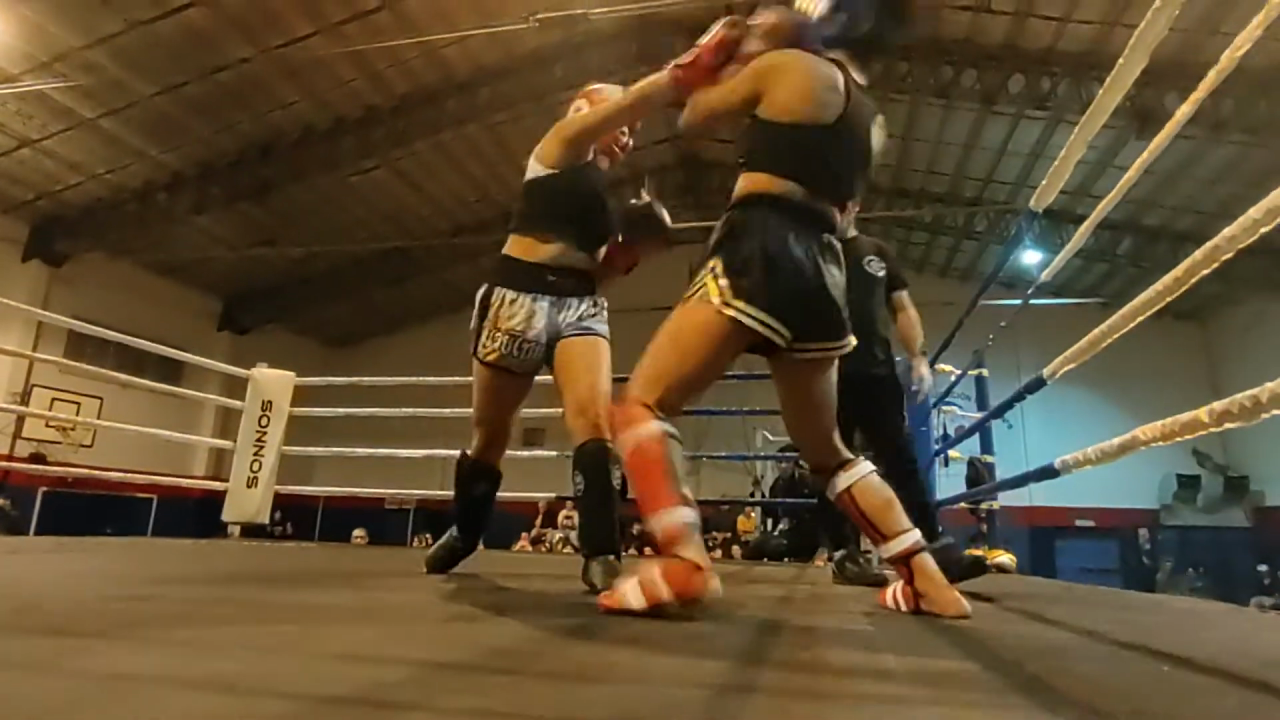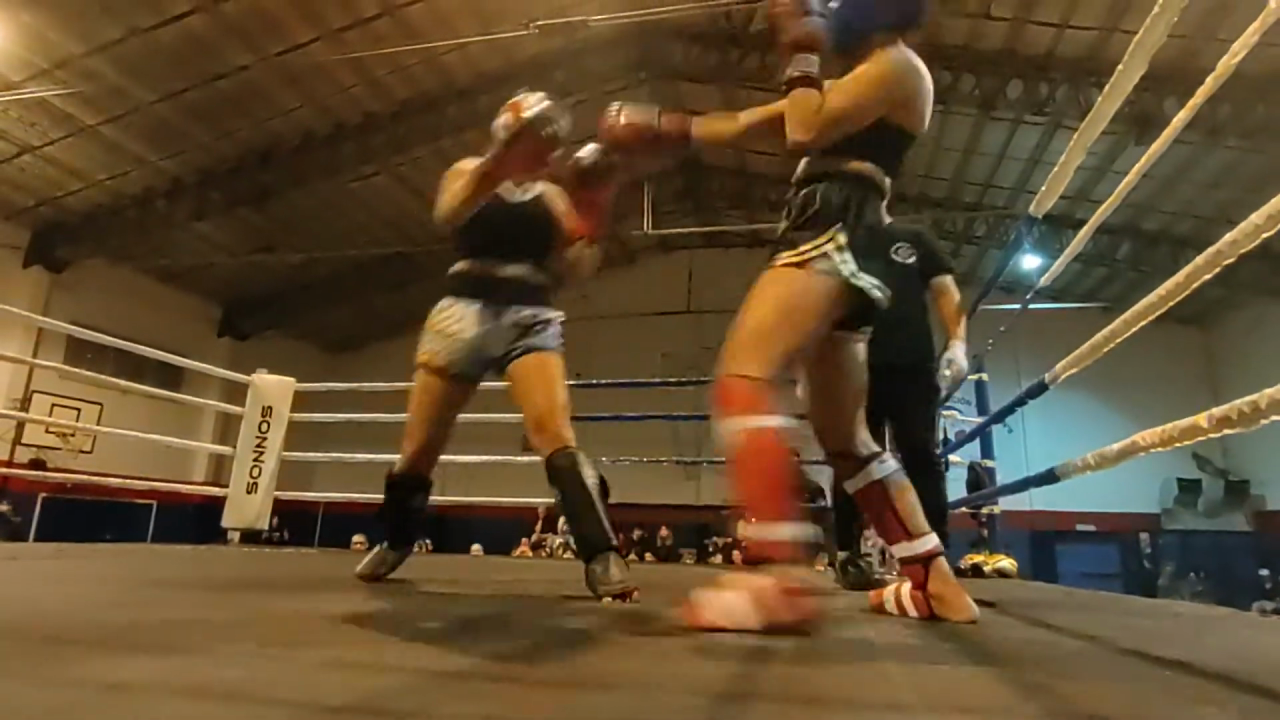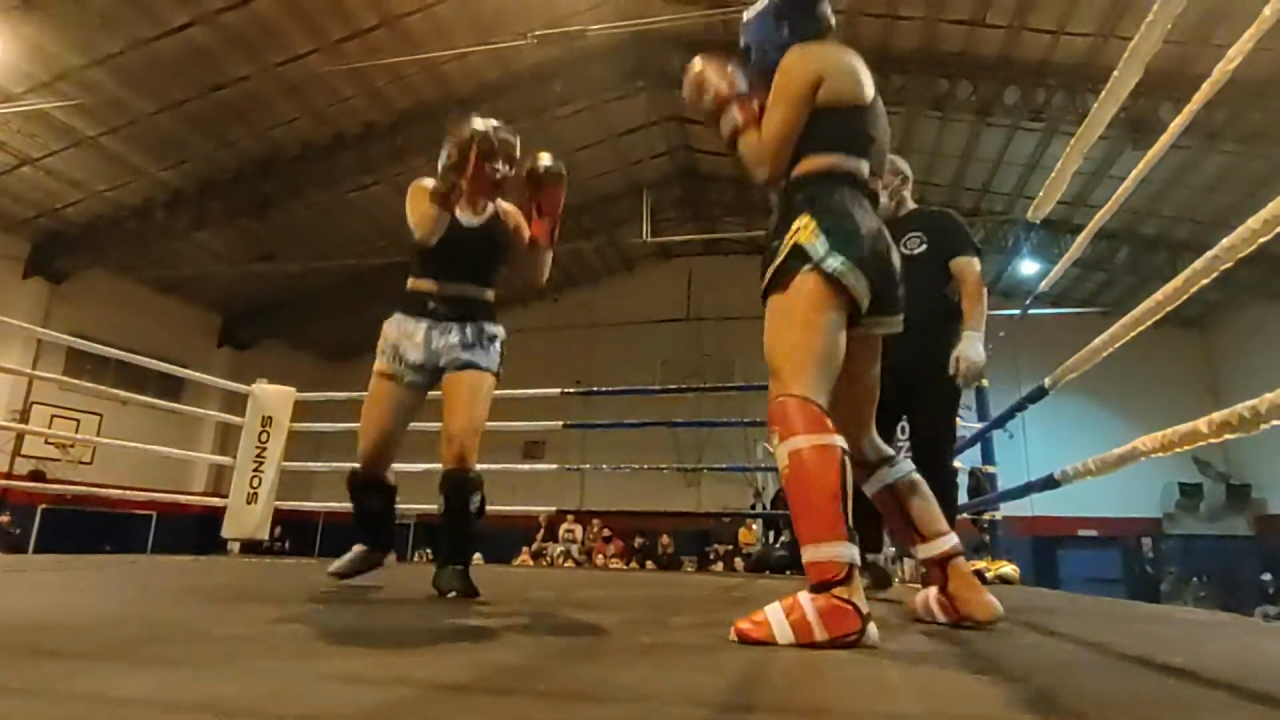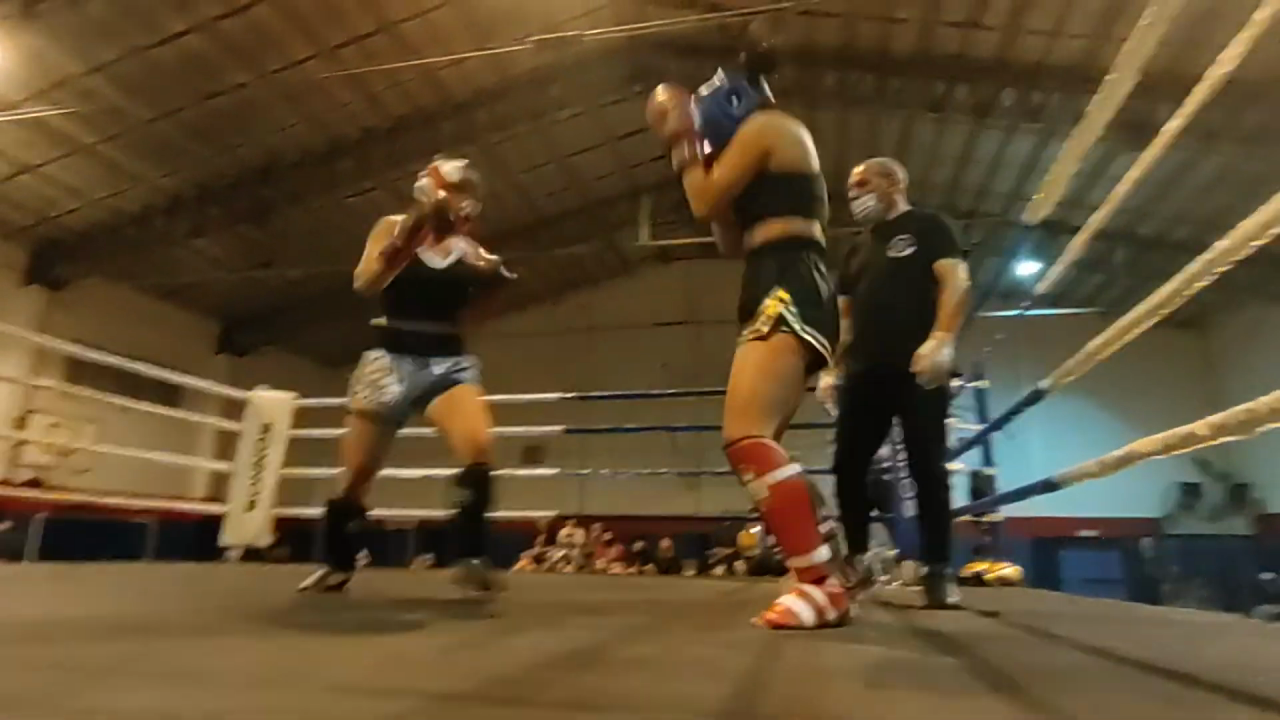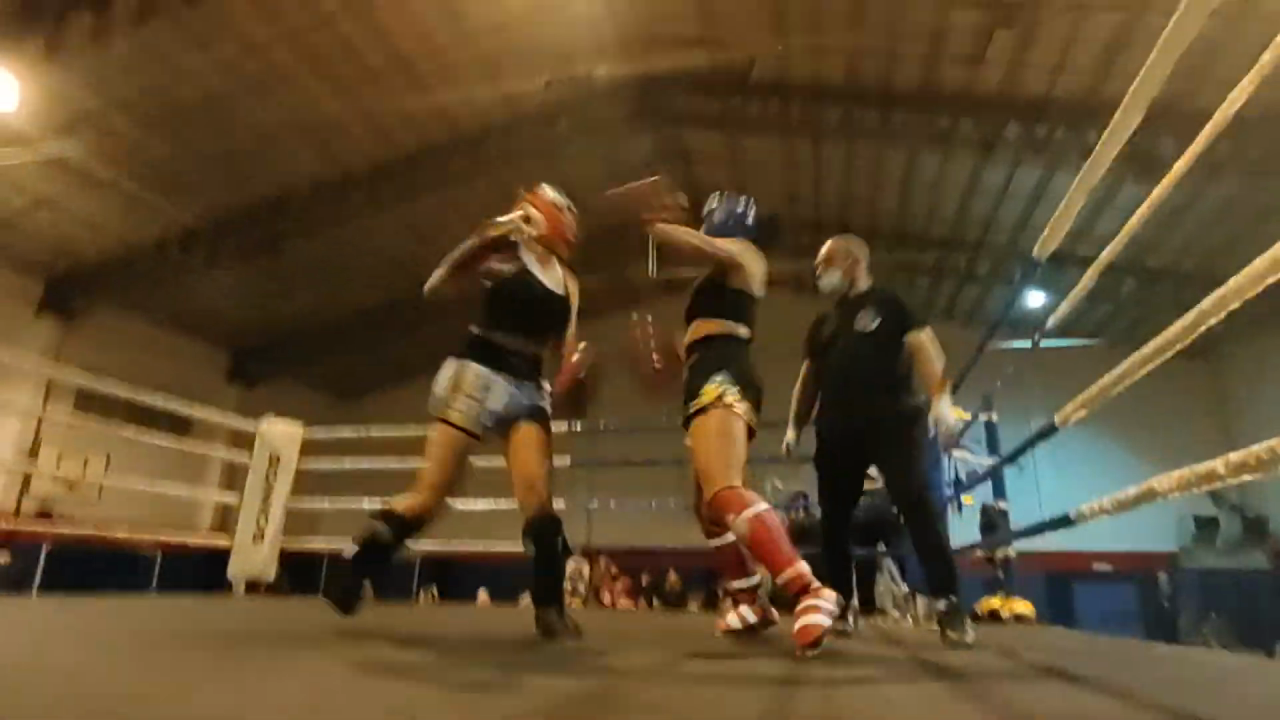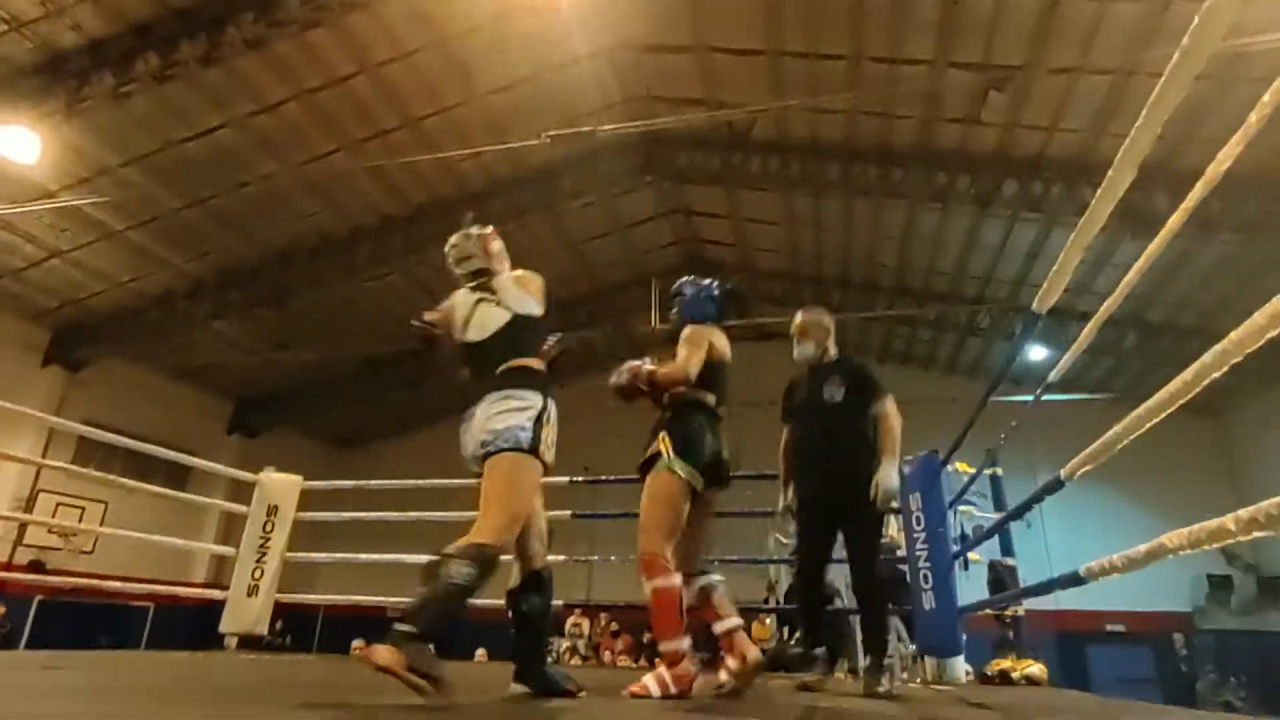
dt=0.4s
person 1, frame 1
left shoulder: (786, 65)
right shoulder: (873, 123)
left elbow: (693, 116)
left wrist: (749, 57)
left hip: (755, 264)
right hip: (820, 275)
left knee: (638, 405)
right knee: (826, 449)
left ankle: (682, 562)
right ankle: (928, 583)
person 1, frame 2
left shoulder: (898, 66)
right shoulder: (860, 82)
left elbow: (808, 131)
right elbow: (741, 126)
left wrist: (802, 52)
right wrist: (667, 129)
left hip: (835, 235)
right hip: (835, 242)
left knee: (743, 381)
right knee: (848, 437)
left ankle: (783, 582)
right ankle: (935, 583)
person 1, frame 3
left shoulder: (805, 59)
right shoulder: (854, 75)
left elbow: (767, 166)
left wrist: (729, 108)
left hip: (823, 232)
right hip: (865, 236)
left knee: (795, 401)
right knee: (858, 437)
left ankle: (835, 595)
right ankle: (957, 584)
person 1, frame 4
left shoulder: (764, 125)
right shoulder: (782, 142)
left elbow: (707, 204)
right elbow: (736, 238)
left wrist: (683, 144)
right wrist: (697, 153)
left hip: (784, 293)
right hip: (794, 293)
left knee: (745, 437)
right knee: (755, 441)
left ankle: (824, 584)
right ankle: (817, 563)
person 1, frame 5
left shoulder: (739, 252)
right shoulder: (724, 274)
left elbow: (693, 242)
left wrist: (652, 223)
left hip: (720, 379)
right hip: (714, 381)
left knee: (723, 490)
right knee: (709, 507)
left ankle: (811, 591)
right ankle: (751, 603)
person 1, frame 6
left shoulder: (700, 331)
right shoulder: (717, 346)
left elbow: (682, 373)
left wrist: (642, 373)
right wrist: (657, 390)
left hip: (682, 444)
right hip: (708, 446)
left knee: (653, 551)
right knee: (688, 560)
left ankle: (676, 667)
right ankle: (740, 649)
person 2, frame 1
left shoulder: (603, 189)
right shoulder: (561, 146)
right elbow: (629, 99)
left wrist: (639, 240)
left hip: (579, 306)
right hip: (518, 298)
left knee: (593, 422)
right knee: (489, 437)
left ankle: (602, 556)
right ankle: (464, 530)
person 2, frame 2
left shoulder: (554, 197)
right shoulder: (469, 172)
left elbow: (579, 265)
right elbow: (449, 215)
left wrist: (593, 202)
right wrist: (501, 156)
left hip: (530, 318)
right hip: (465, 313)
left knee: (554, 433)
right knee: (419, 447)
left ankle: (600, 559)
right ankle: (397, 540)
person 2, frame 3
left shoulder: (508, 215)
right shoulder: (423, 191)
left elbow: (538, 272)
right elbow: (426, 233)
left wrist: (548, 207)
right wrist: (451, 178)
left hip: (474, 334)
right hip: (413, 327)
left knee: (460, 451)
right knee: (373, 450)
left ankle: (453, 565)
right ankle: (373, 543)
person 2, frame 4
left shoulder: (468, 250)
right shoulder: (391, 229)
left elbow: (482, 298)
right elbow: (365, 282)
left wrist: (492, 276)
right wrist: (408, 236)
left hip: (449, 362)
right hip: (391, 361)
left knee: (477, 448)
right knee: (356, 476)
left ankle: (470, 557)
right ankle: (338, 563)
person 2, frame 5
left shoulder: (568, 282)
right shoulder: (507, 251)
left elbow: (565, 345)
right elbow: (436, 286)
left wrist: (571, 370)
right wrist: (486, 240)
left hip: (527, 389)
right hip: (477, 377)
left knee: (538, 496)
right knee: (430, 496)
left ankle: (550, 607)
right ankle: (355, 572)
person 2, frame 6
left shoulder: (453, 309)
right shoulder: (528, 283)
left hip: (483, 415)
right hip: (521, 411)
left knee: (532, 549)
right knee: (493, 535)
left ankle: (532, 665)
right ankle: (406, 636)
person 3, frame 1
left shoulder: (877, 251)
left elbow: (902, 308)
left wrist: (919, 357)
left hip: (878, 371)
left knee: (901, 460)
left ankle: (936, 546)
right ankle: (845, 555)
person 3, frame 2
left shoulder: (913, 238)
left elbow: (945, 291)
left wrist: (957, 342)
left hip: (914, 366)
left knee: (922, 459)
right ankle: (848, 556)
person 3, frame 3
left shoulder: (940, 224)
left elbow: (971, 278)
left wrist: (973, 335)
left hip: (933, 366)
right hip: (875, 369)
left knee: (934, 466)
right ankle: (869, 561)
person 3, frame 4
left shoulder: (927, 227)
right shoulder: (859, 252)
left elbow: (956, 280)
right elbow: (844, 314)
left wrist: (940, 339)
right wrist: (832, 368)
left hip: (916, 368)
right hip: (864, 372)
left knee: (927, 467)
right knee: (849, 466)
left ankle: (938, 571)
right ankle: (856, 561)
person 3, frame 5
left shoulder: (888, 304)
right shoulder: (823, 324)
left elbow: (923, 348)
right elbow: (808, 378)
left wrist: (940, 398)
right wrist: (794, 426)
left hip: (892, 421)
right hip: (838, 431)
left knee: (916, 502)
right knee: (833, 519)
left ankle: (947, 604)
person 3, frame 6
left shoulder: (855, 374)
right shoulder: (795, 388)
left elbow: (888, 417)
right elbow: (789, 442)
left wrist: (889, 465)
right wrist: (786, 488)
left hip: (859, 490)
right hip: (814, 494)
left knee: (865, 572)
right knee: (808, 574)
left ankle: (876, 664)
right ankle: (819, 656)
